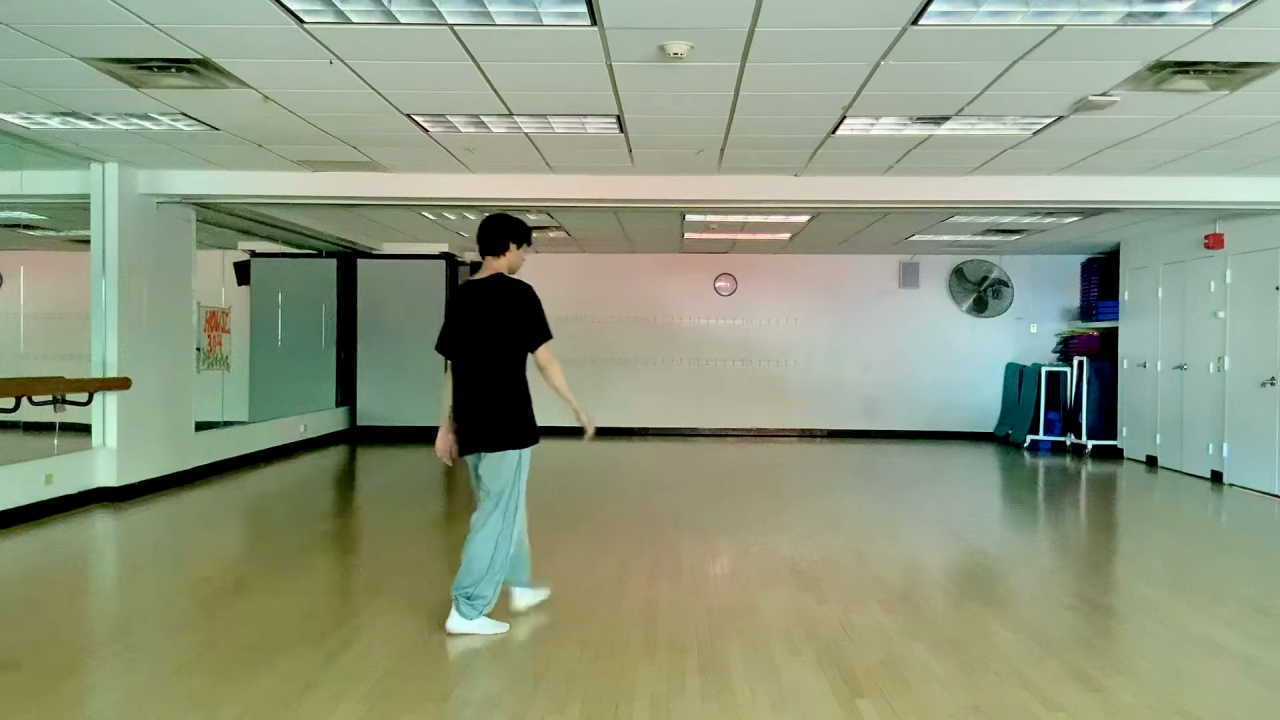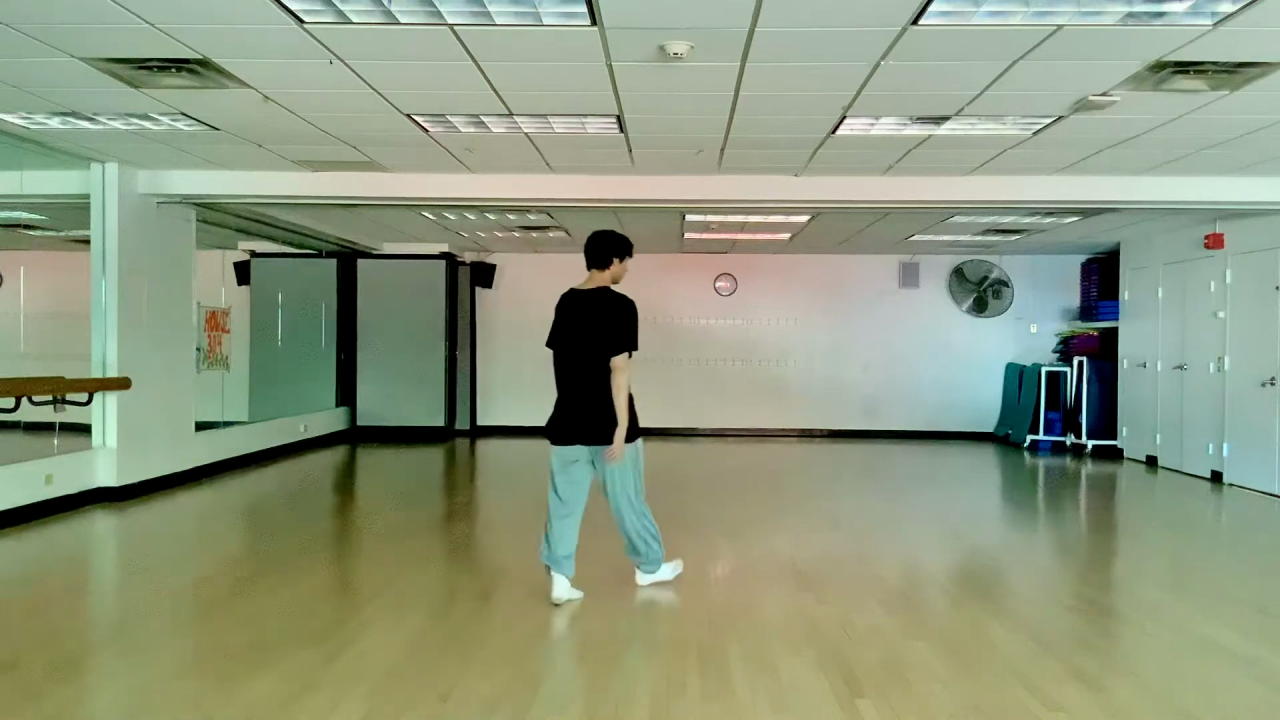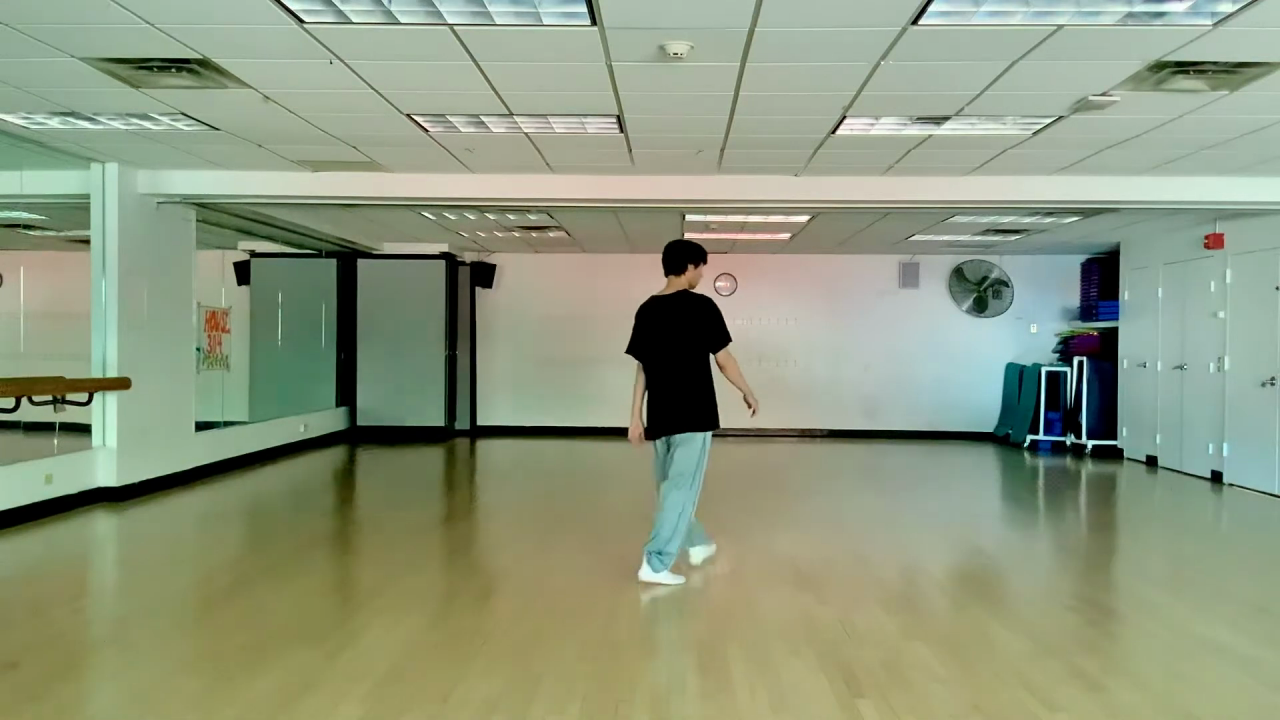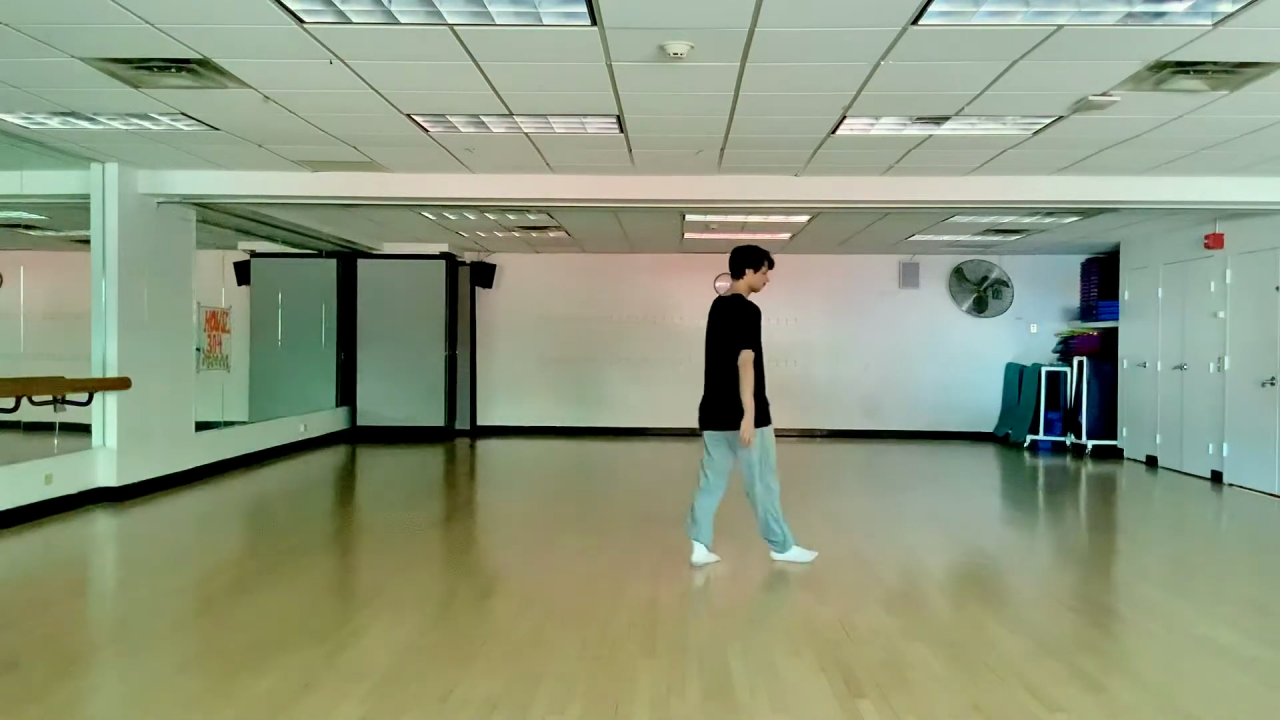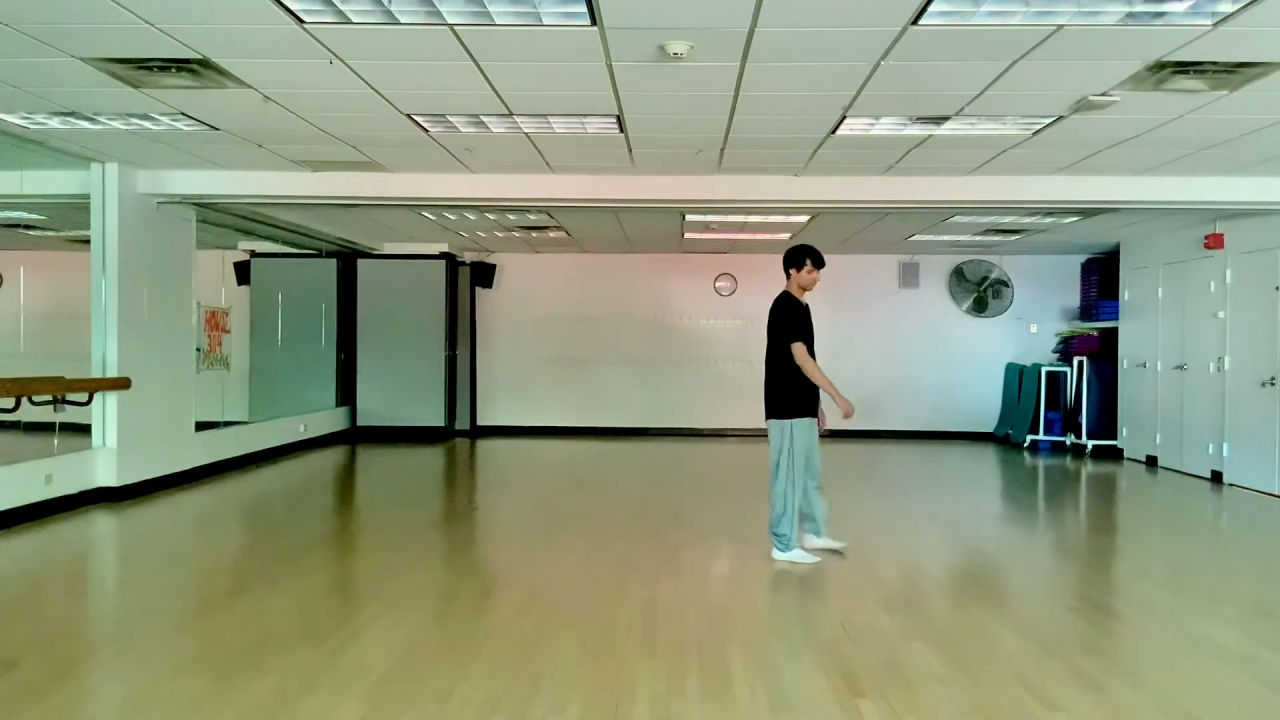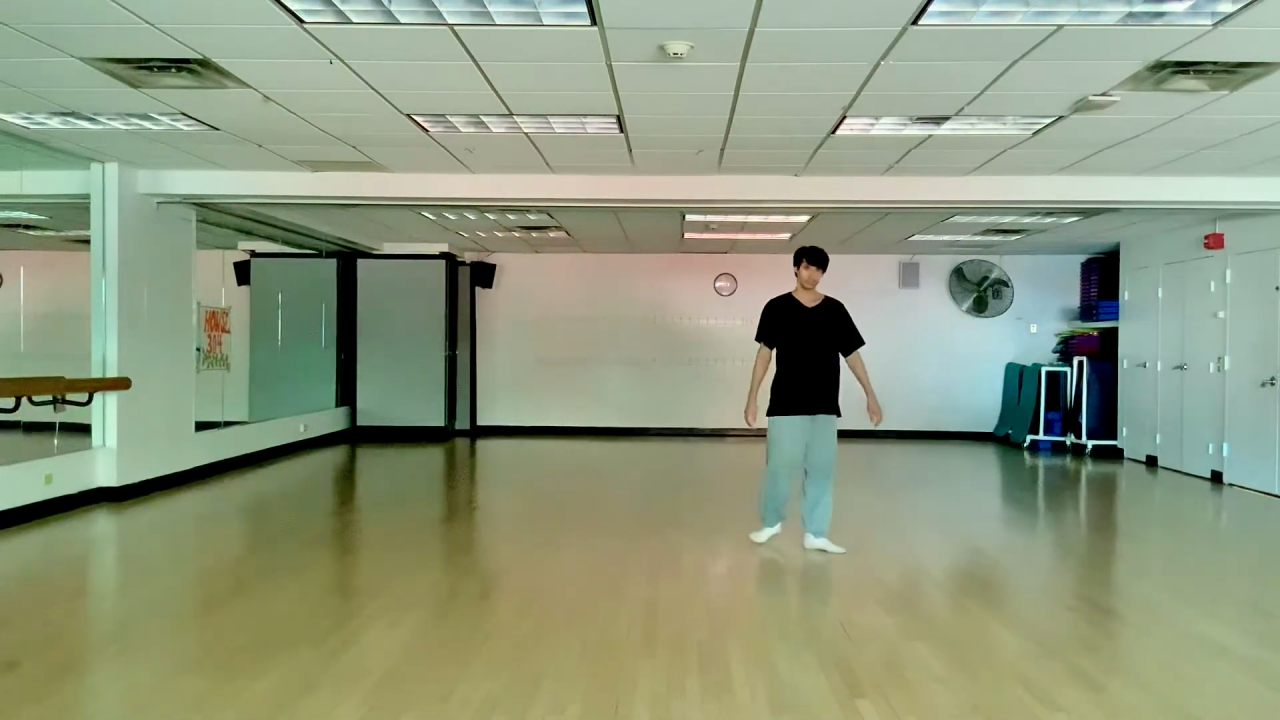
dt=0.7s
person 1, frame 1
left shoulder: (459, 297)
right shoulder: (517, 293)
left elbow: (452, 367)
right elbow: (544, 360)
left wrist: (448, 425)
right wrist: (579, 408)
left hip: (472, 426)
right hip: (507, 425)
left knee: (503, 508)
right knee: (497, 515)
left ankle: (522, 587)
right ankle: (467, 611)
person 1, frame 2
left shoulder: (565, 302)
right shoulder: (619, 306)
right elbow: (619, 368)
right wrist: (622, 424)
left hip: (568, 421)
right hip: (605, 422)
left knee: (565, 501)
right knee: (628, 497)
left ankle: (559, 577)
right ankle: (651, 566)
person 1, frame 3
left shoulder: (646, 310)
right shoulder: (701, 307)
left elbow: (641, 367)
right elbow: (724, 359)
left wrist: (636, 416)
right wrist: (748, 393)
left hip: (660, 415)
right hip: (693, 414)
left knee: (672, 484)
right knee: (681, 487)
left ankle: (696, 544)
right ankle: (655, 564)
person 1, frame 4
left shoulder: (718, 306)
right shoulder: (747, 311)
right elbow: (745, 363)
right wrist: (749, 413)
left hip: (714, 411)
right hip: (739, 413)
left knee: (712, 479)
right knee: (761, 482)
left ankle: (700, 544)
right ankle: (781, 546)
person 1, frame 5
left shoulder: (796, 305)
right shoulder: (788, 306)
right elbow: (801, 358)
left wrist: (816, 405)
right wrist: (837, 395)
left hip: (800, 405)
right hip: (788, 407)
left knee: (810, 474)
right knee: (789, 475)
left ankle: (813, 533)
right ankle: (784, 546)
person 1, frame 6
left shoulder: (835, 310)
right shoulder: (776, 308)
left elbow: (852, 354)
right elbow: (764, 354)
left wrist: (870, 395)
right wrist: (752, 398)
left hip: (824, 405)
right hip: (786, 403)
left knee: (822, 468)
right knee: (780, 465)
left ankle: (816, 534)
right ankle: (771, 522)
